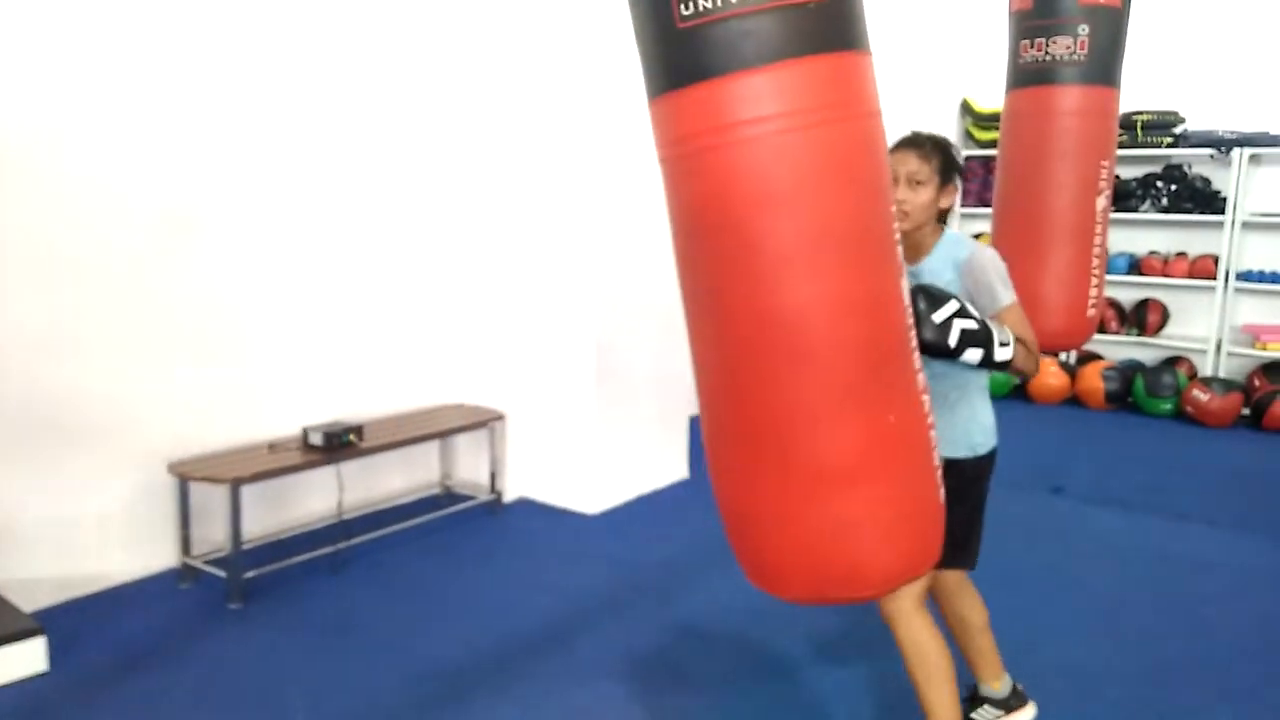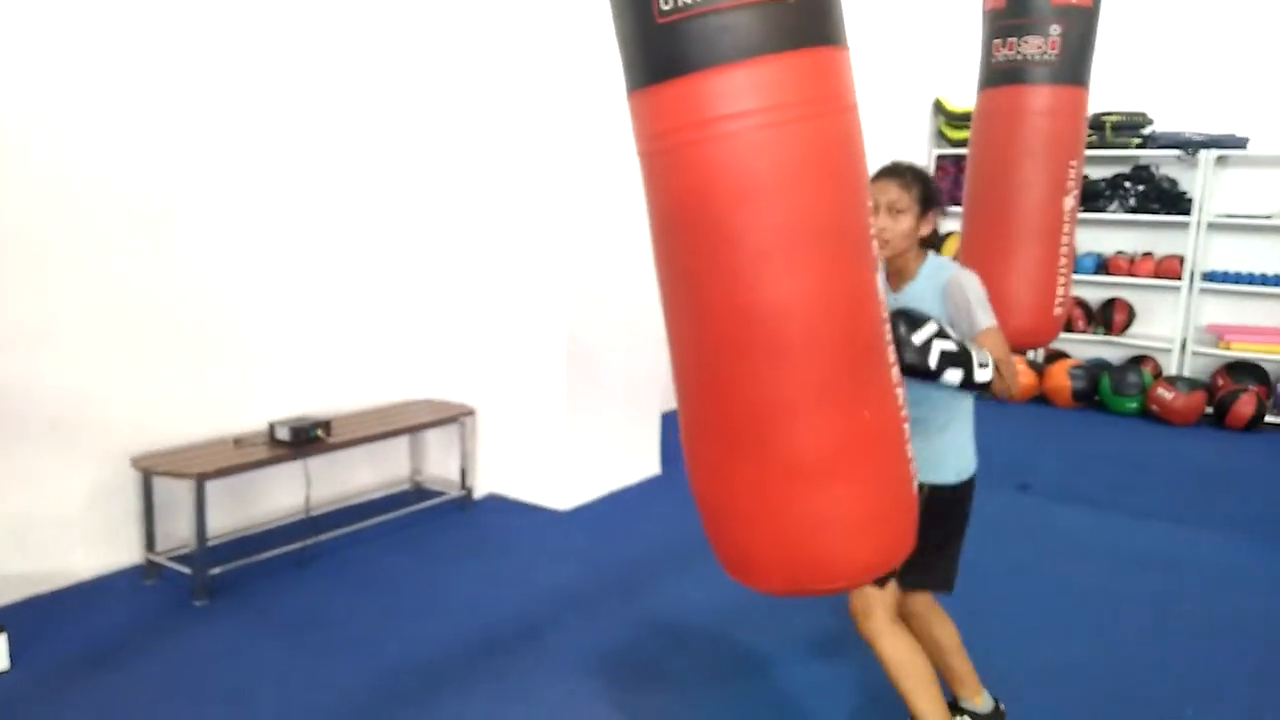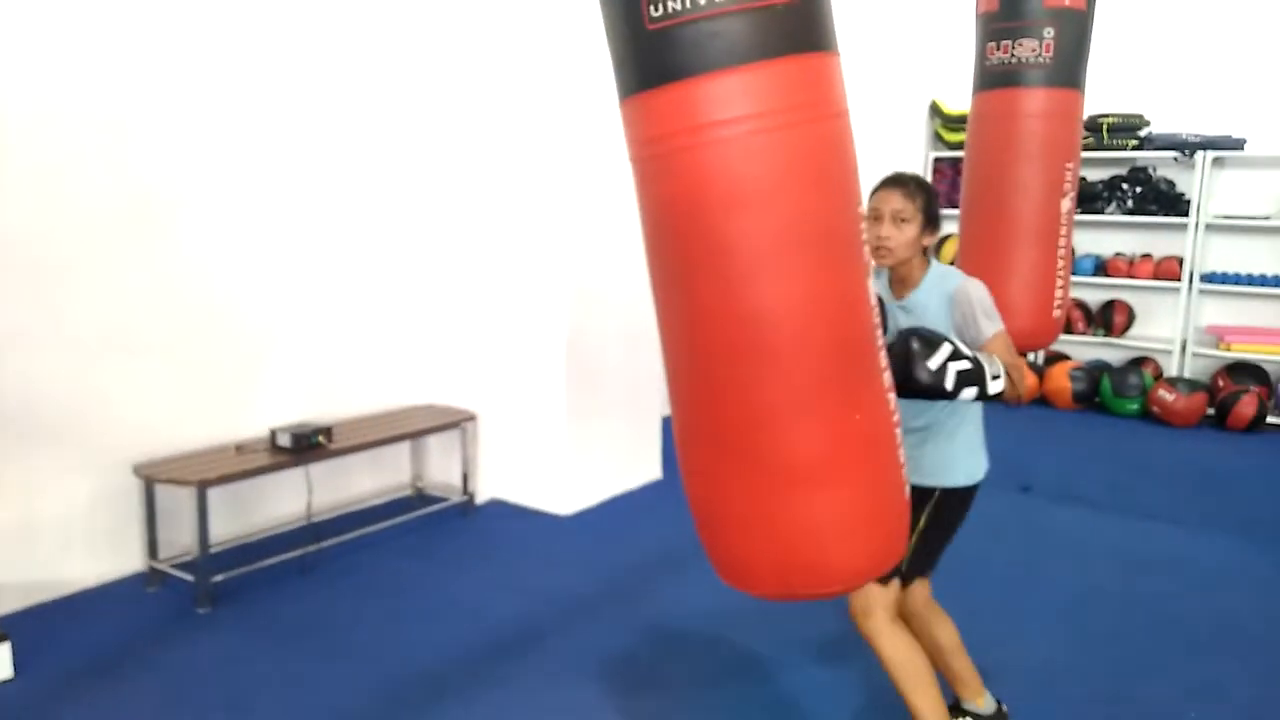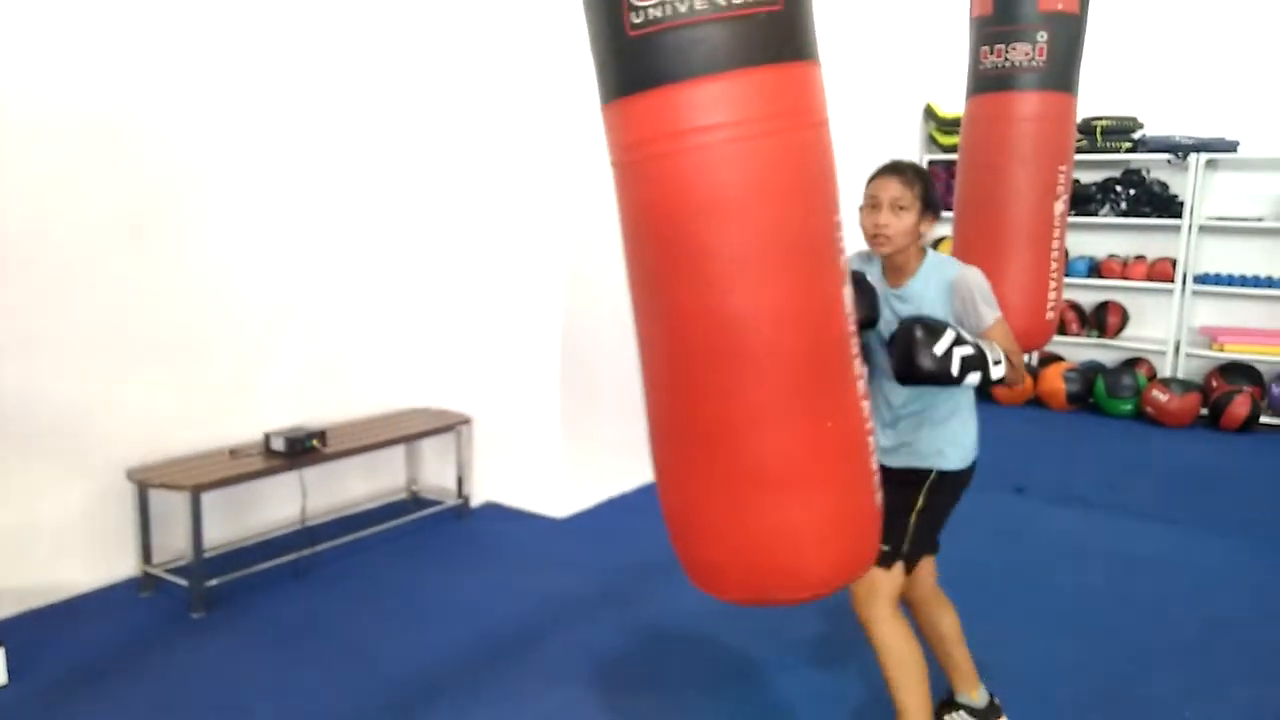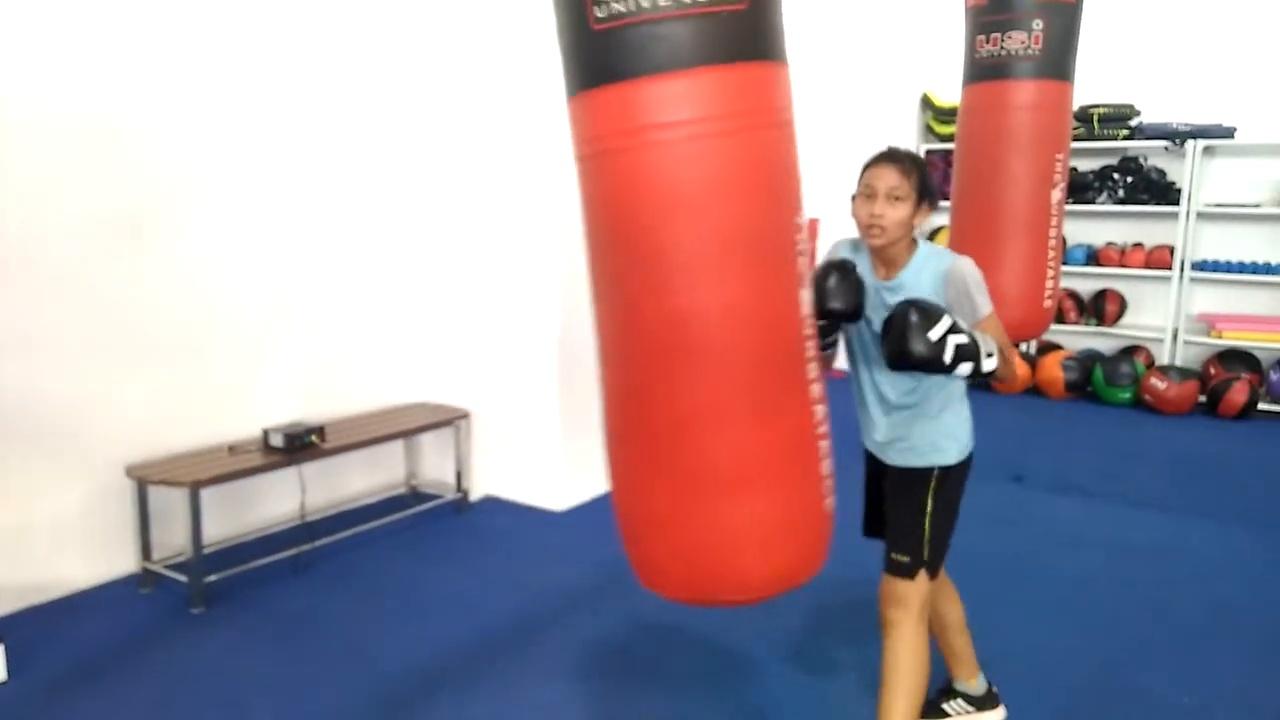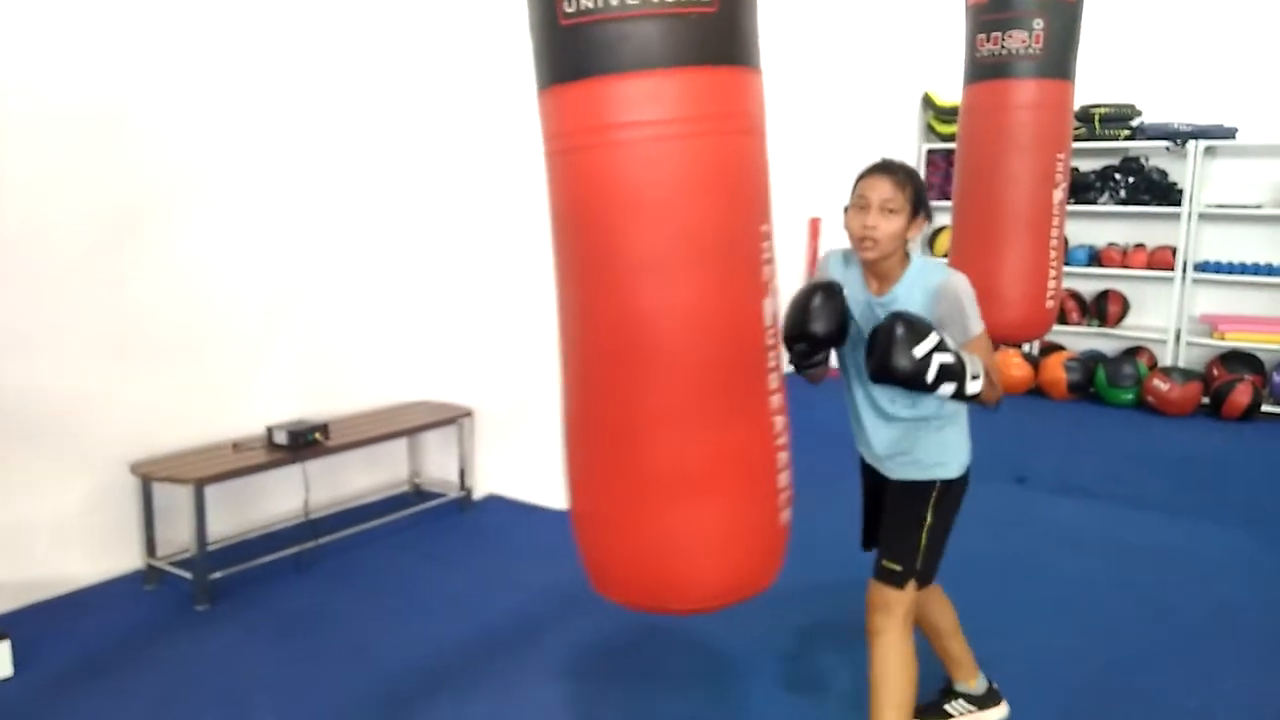
dt=0.1s
person 1, frame 1
left shoulder: (973, 261)
left elbow: (1028, 358)
left wrist: (971, 337)
left hip: (955, 448)
left knee: (899, 595)
right knee: (942, 577)
person 1, frame 2
left shoulder: (955, 285)
left elbow: (1007, 380)
left wrist: (948, 358)
left hip: (936, 472)
left knee: (869, 604)
right knee: (910, 600)
person 1, frame 3
left shoulder: (962, 294)
right shoulder: (869, 287)
left elbow: (1016, 384)
left hip: (943, 473)
right hip: (897, 466)
left knee: (870, 604)
right knee: (908, 599)
person 1, frame 4
left shoulder: (960, 282)
right shoulder: (860, 272)
left elbow: (1015, 371)
left hip: (938, 457)
right hip: (888, 452)
left knee: (872, 595)
right knee: (918, 582)
person 1, frame 5
left shoulder: (953, 272)
right shoulder: (842, 261)
left elbow: (1005, 365)
right elbow: (819, 361)
left wrist: (961, 350)
right wrist: (824, 323)
left hip: (932, 453)
right hip: (880, 444)
left knee: (901, 600)
right knee: (922, 573)
person 1, frame 6
left shoulder: (946, 288)
right shoulder: (833, 271)
left elbow: (992, 387)
right elbow: (817, 370)
left wrist: (946, 370)
right wrist: (808, 345)
left hip: (930, 465)
right hip: (878, 456)
left knee: (885, 614)
right knee: (912, 585)
